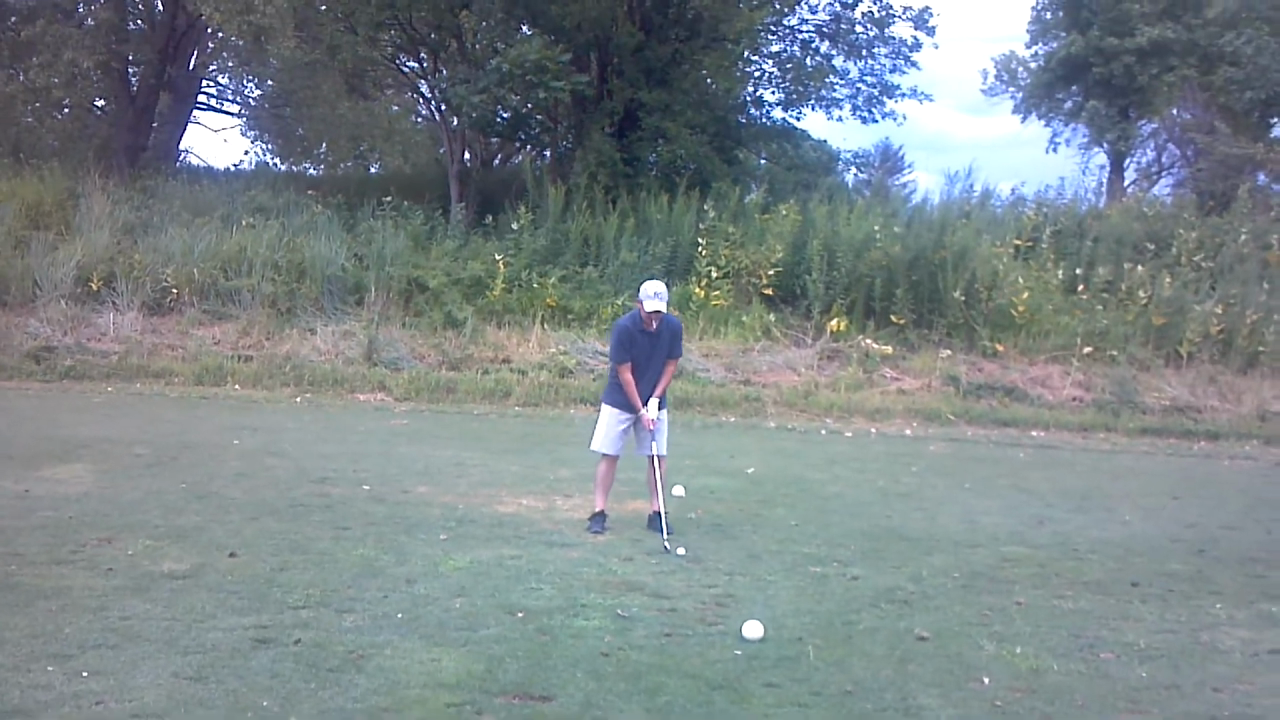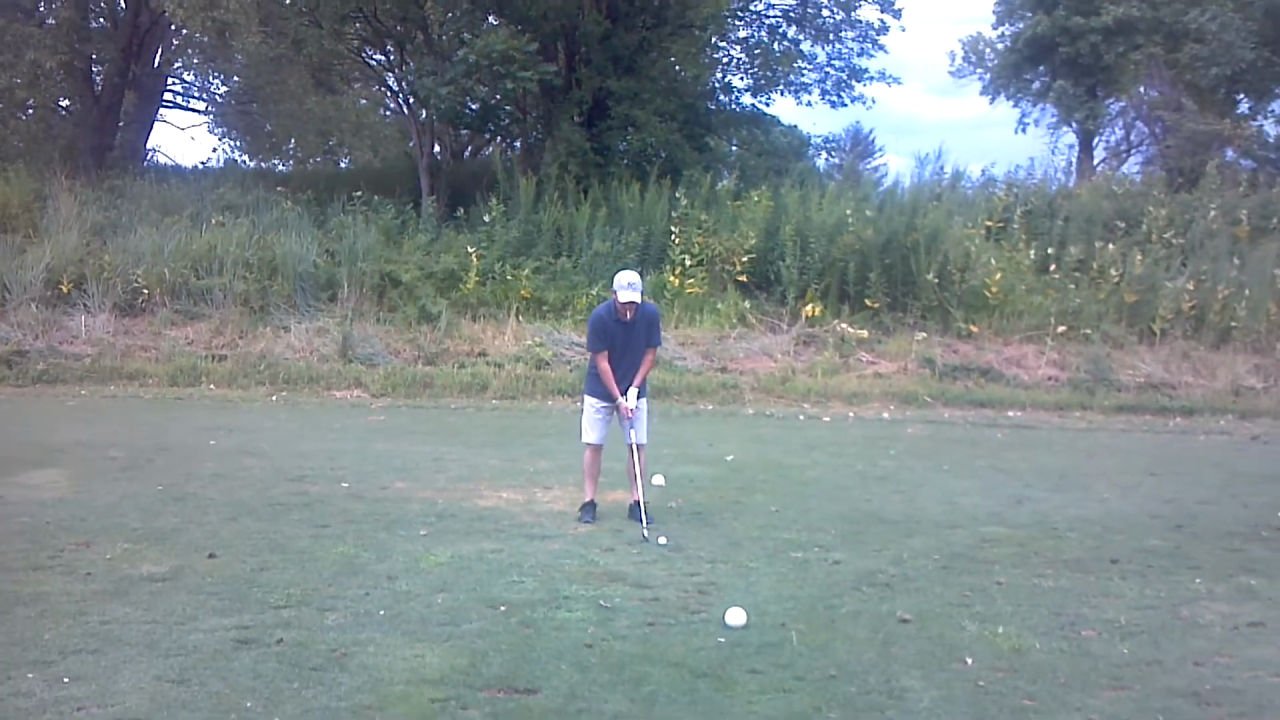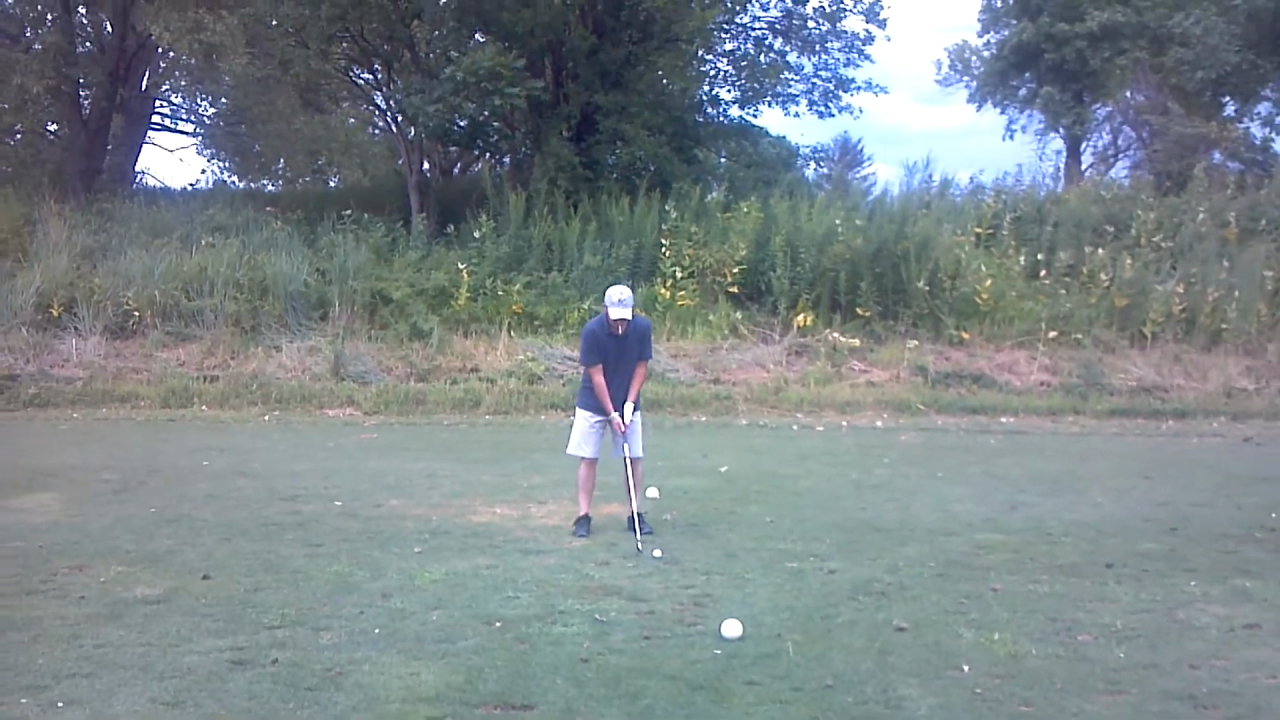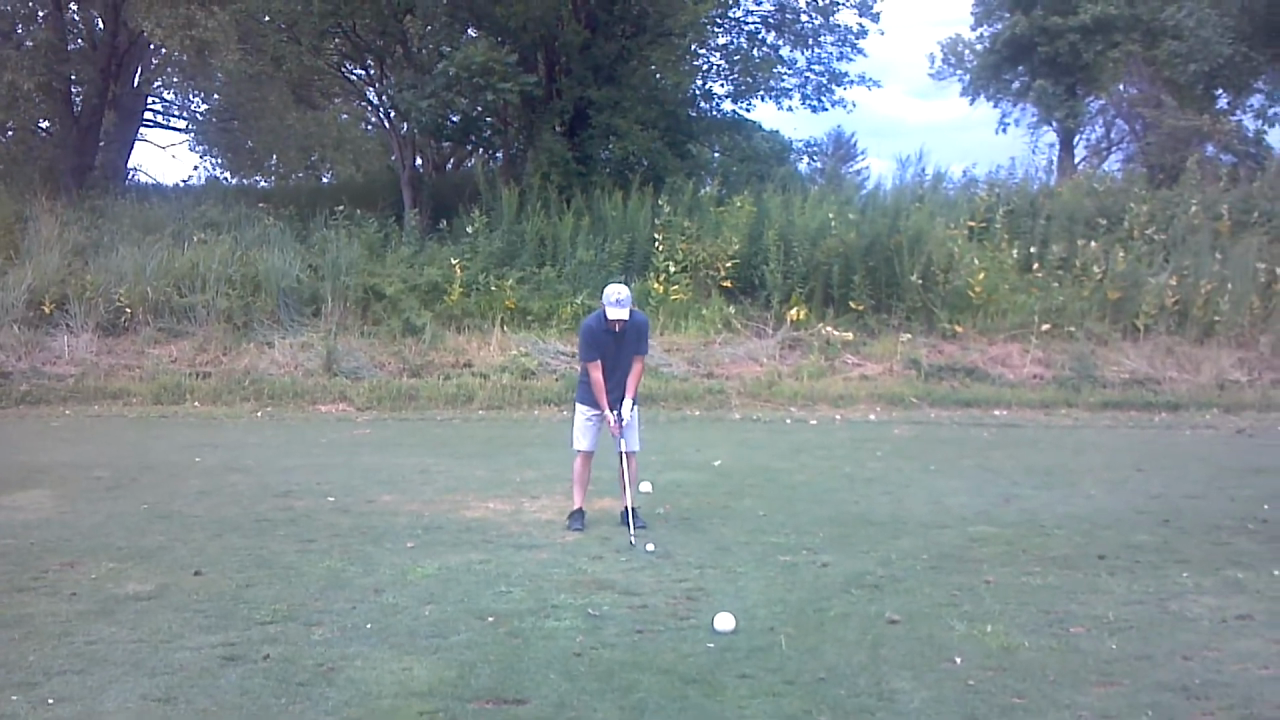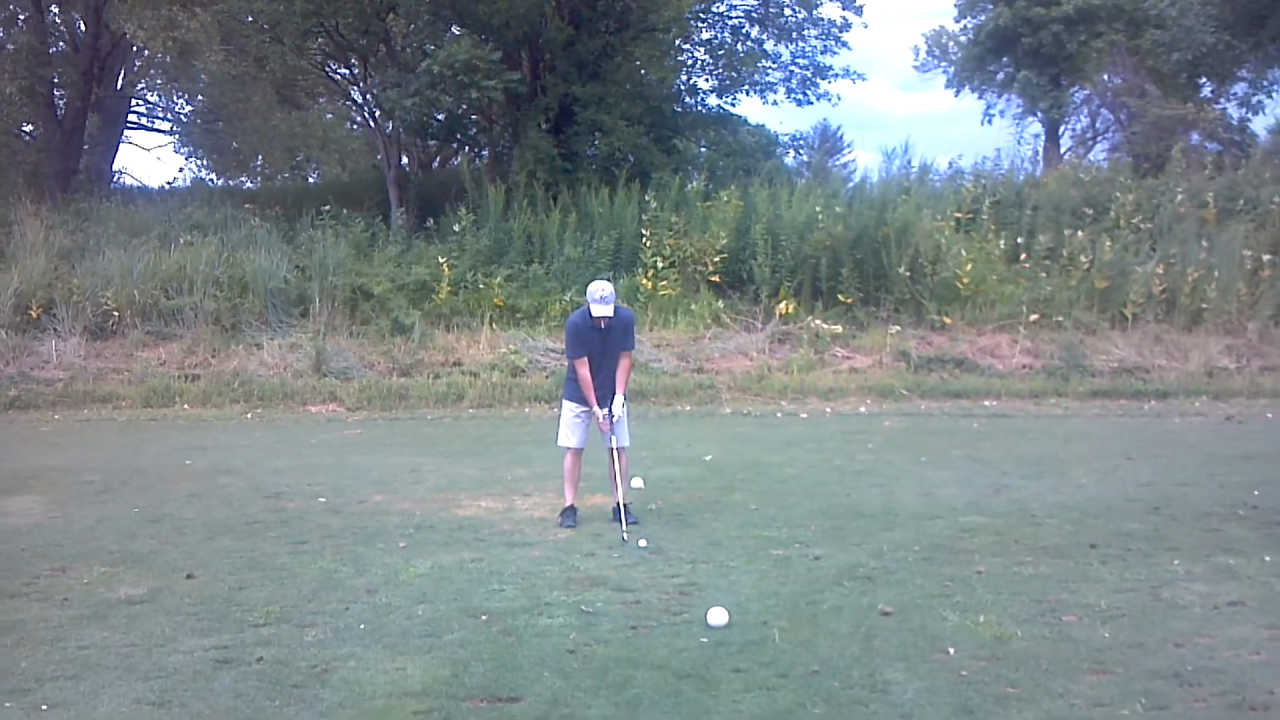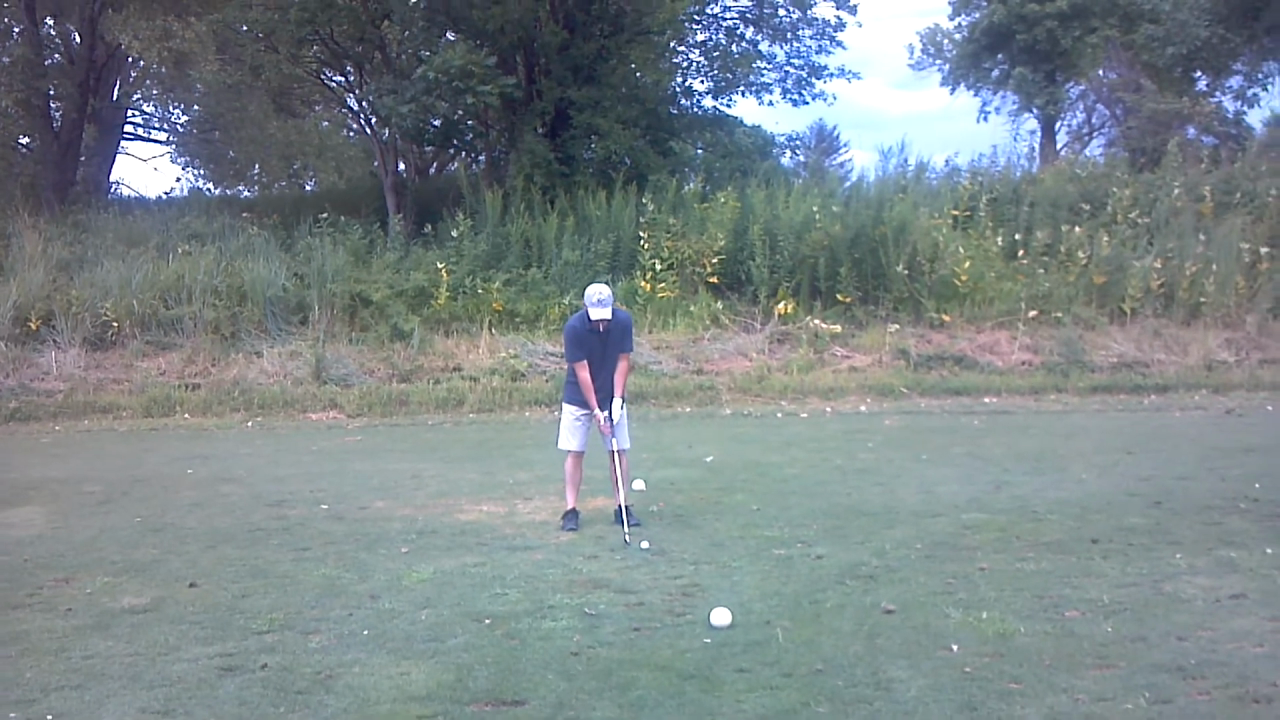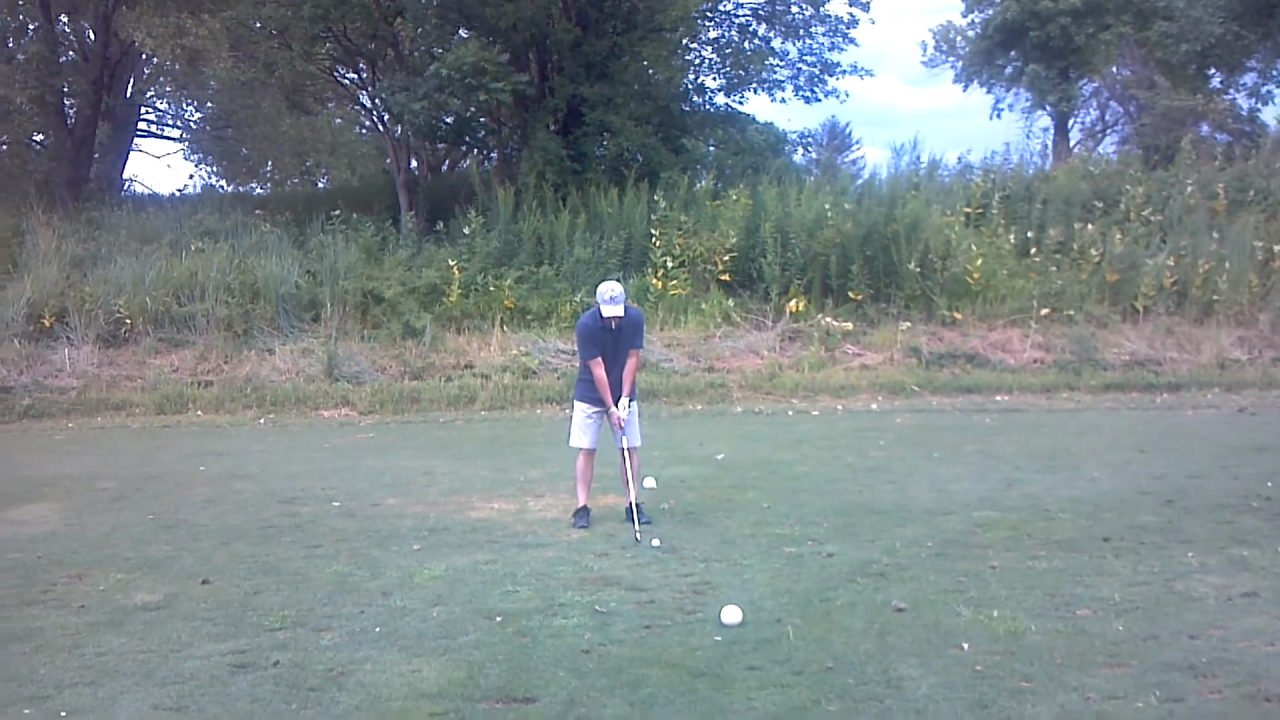
dt=0.4s
person 1, frame 1
left shoulder: (673, 326)
right shoulder: (623, 327)
left elbow: (671, 365)
right elbow: (624, 373)
left wrist: (655, 399)
right wrist: (640, 411)
left hip: (655, 401)
right hip: (619, 402)
left knee: (658, 456)
right knee: (608, 455)
left ankle: (655, 512)
right ankle: (598, 513)
person 1, frame 2
left shoulder: (651, 314)
right shoulder: (599, 317)
left elbow: (650, 354)
right elbow: (601, 362)
left wrist: (634, 389)
right wrist: (618, 399)
left hip: (634, 390)
right hip: (600, 391)
left knee: (638, 445)
right knee: (594, 445)
left ankle: (636, 502)
right ankle: (589, 502)
person 1, frame 3
left shoulder: (642, 328)
right shoulder: (592, 331)
left elbow: (641, 367)
right elbow: (596, 376)
left wrist: (630, 403)
right wrist: (611, 414)
left hip: (628, 404)
right hip: (594, 405)
left knee: (634, 458)
right knee: (588, 459)
left ankle: (635, 514)
right ankle: (583, 516)
person 1, frame 4
left shoulder: (640, 323)
right shoulder: (590, 326)
left elbow: (637, 364)
right elbow: (595, 372)
left wrist: (628, 400)
right wrist: (606, 410)
left hip: (624, 398)
right hip: (591, 399)
left knee: (629, 453)
right knee: (585, 452)
left ankle: (628, 508)
right ankle: (577, 510)
person 1, frame 5
left shoulder: (626, 319)
right shoulder: (575, 323)
left elbow: (625, 359)
right elbow: (582, 368)
left wrist: (619, 396)
right wrist: (594, 408)
left hip: (612, 395)
right hip: (578, 396)
left knee: (619, 448)
right knee: (574, 449)
left ankle: (620, 504)
right ankle: (569, 507)
person 1, frame 6
left shoulder: (624, 321)
right shoulder: (573, 327)
left elbow: (623, 361)
right elbow: (582, 371)
left wrist: (617, 399)
right wrist: (595, 410)
left hip: (612, 397)
right hip: (578, 399)
left knee: (619, 450)
right knee: (575, 452)
left ankle: (621, 507)
right ankle: (571, 510)
person 1, frame 7
left shoulder: (635, 318)
right shoulder: (586, 324)
left elbow: (632, 359)
right elbow: (597, 369)
left wrist: (624, 398)
right wrist: (610, 407)
left hip: (624, 395)
right hip: (590, 396)
left knee: (630, 448)
right knee: (586, 450)
left ankle: (632, 505)
right ankle: (582, 508)
